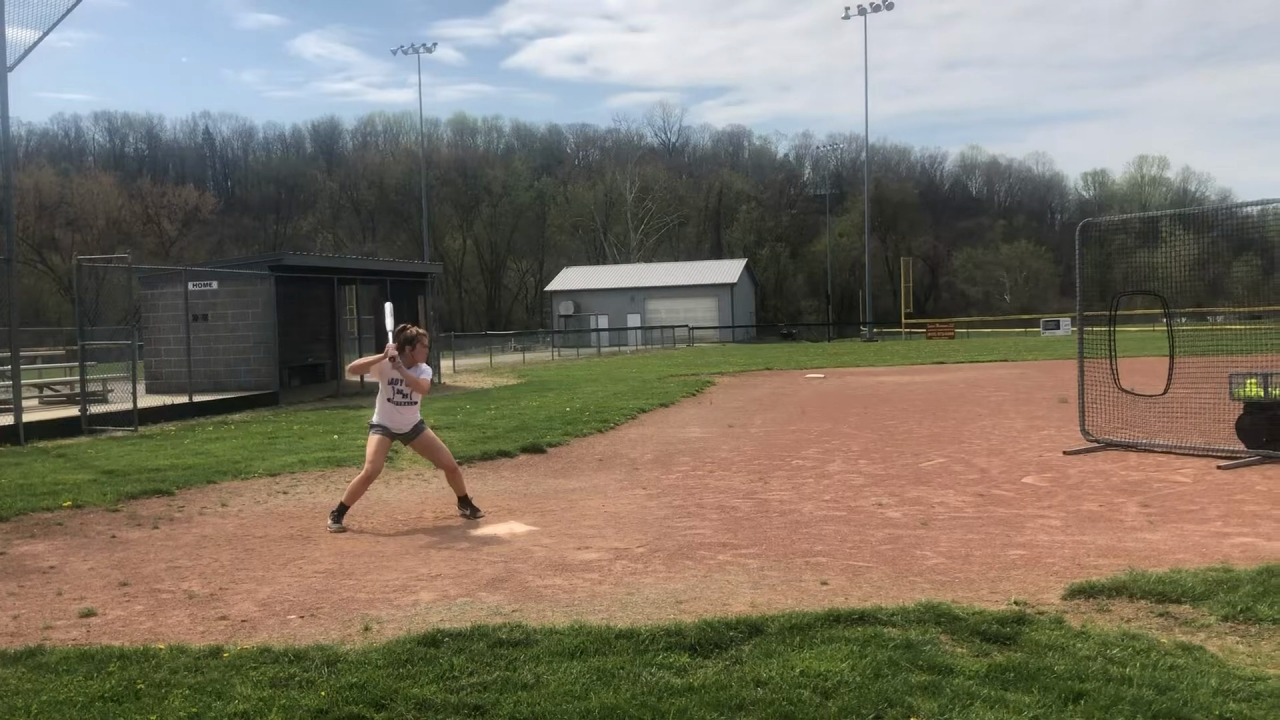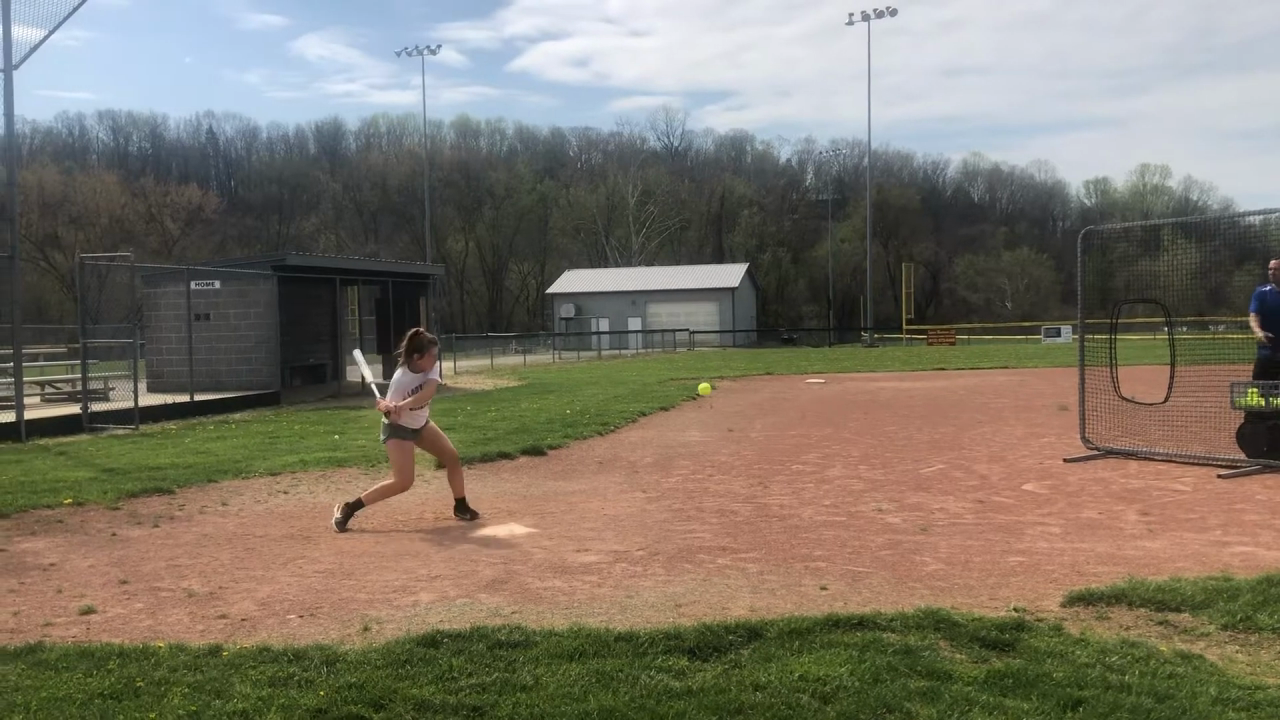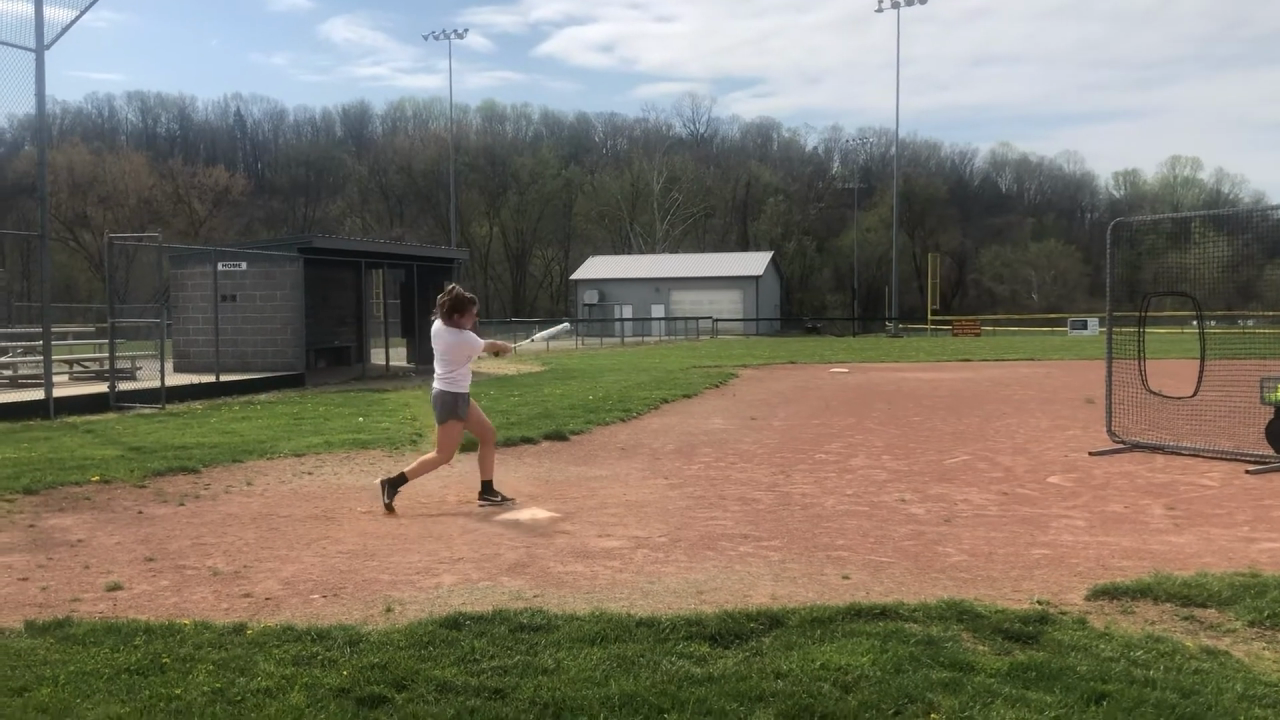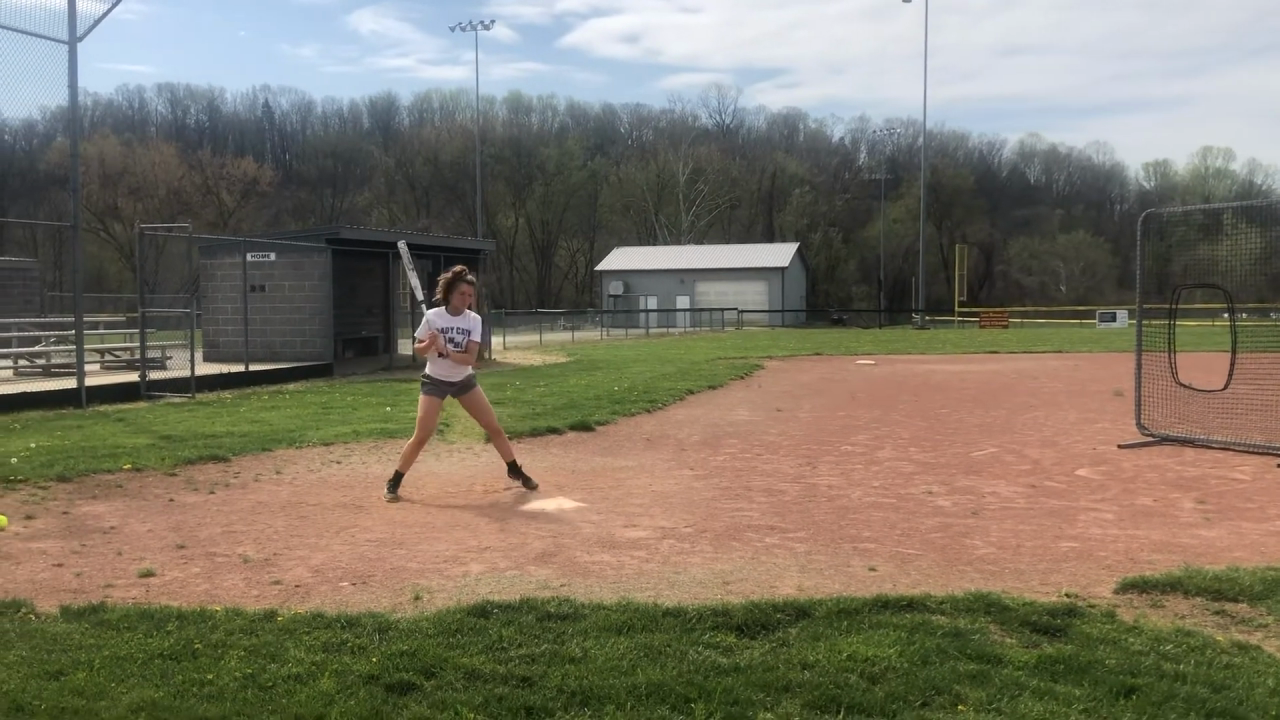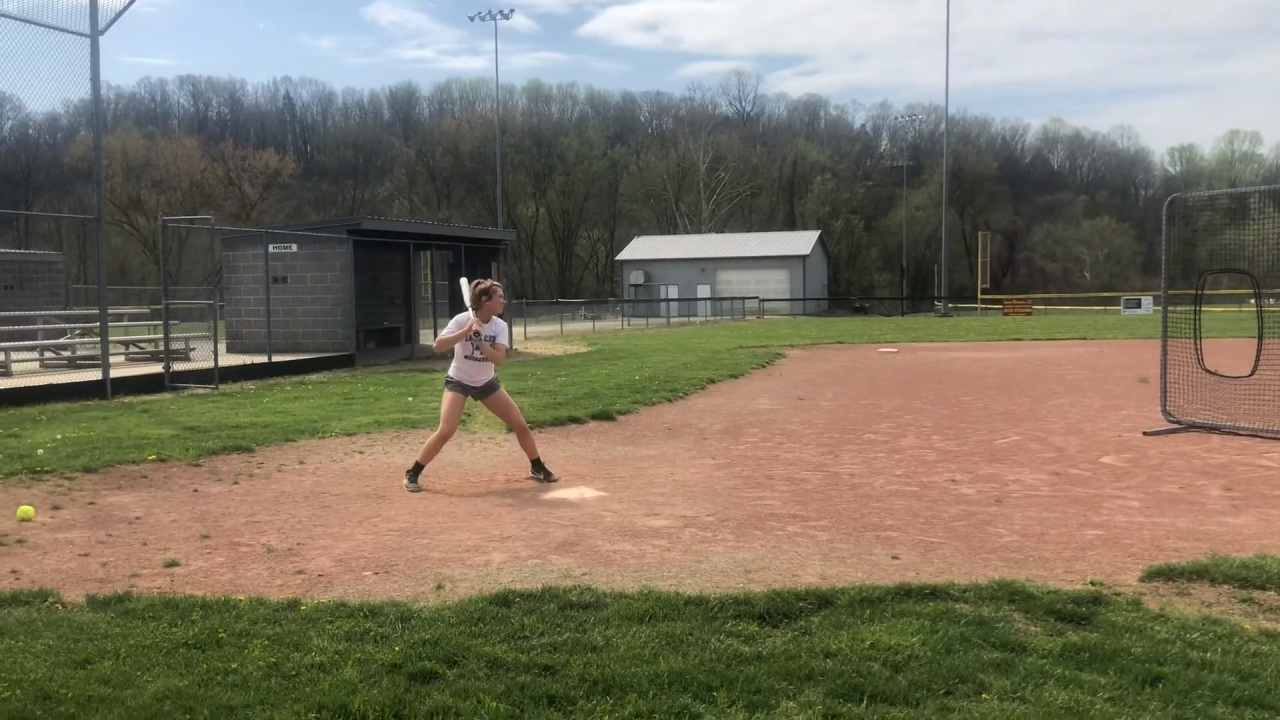
dt=1s
person 1, frame 1
left shoulder: (424, 370)
right shoulder: (385, 364)
left elbow: (423, 388)
right elbow: (351, 369)
left wrist: (399, 368)
right wrist: (382, 356)
left hip: (413, 426)
right hip: (383, 425)
left knee: (450, 465)
right knee: (370, 472)
left ankle: (465, 504)
right ankle: (337, 513)
person 1, frame 2
left shoulder: (432, 367)
right shoulder: (401, 378)
left elbow: (428, 393)
right elbow: (386, 408)
left wrist: (400, 406)
right wrist: (389, 409)
left hip: (419, 424)
right hip: (398, 427)
left knee: (453, 459)
right knee: (403, 482)
left ankle: (461, 507)
right ankle: (348, 510)
person 1, frame 3
left shoulder: (437, 326)
right shoulder: (466, 339)
right elbow: (486, 346)
right wrist: (502, 345)
left hip: (456, 395)
right hip: (451, 398)
left knee: (488, 434)
right knee: (443, 455)
left ankle: (488, 492)
right ankle: (392, 484)
person 1, frame 4
left shoulder: (474, 320)
right shoulder: (432, 316)
left elbow: (470, 358)
right elbow: (417, 350)
left wrist: (446, 352)
right wrist: (429, 344)
left hip: (464, 380)
right hip: (435, 381)
left knee: (494, 428)
right knee: (422, 436)
left ankle: (515, 471)
right ankle: (393, 483)
person 1, frame 5
left shoulder: (500, 326)
right shoulder: (462, 319)
left elbow: (499, 359)
right elbow: (437, 346)
left wrist: (479, 341)
right wrist: (466, 331)
left hip: (487, 383)
right hip: (458, 382)
left knee: (521, 425)
right knee: (445, 431)
left ankle: (538, 468)
right ankle: (412, 474)
